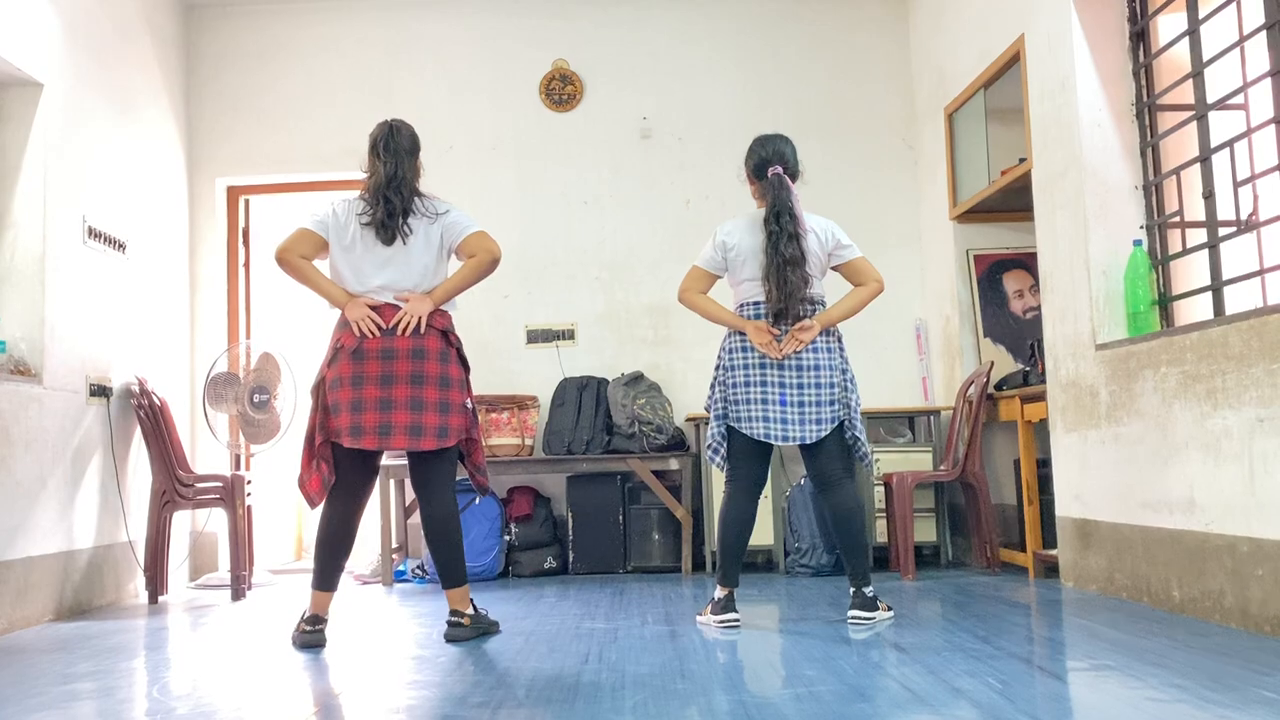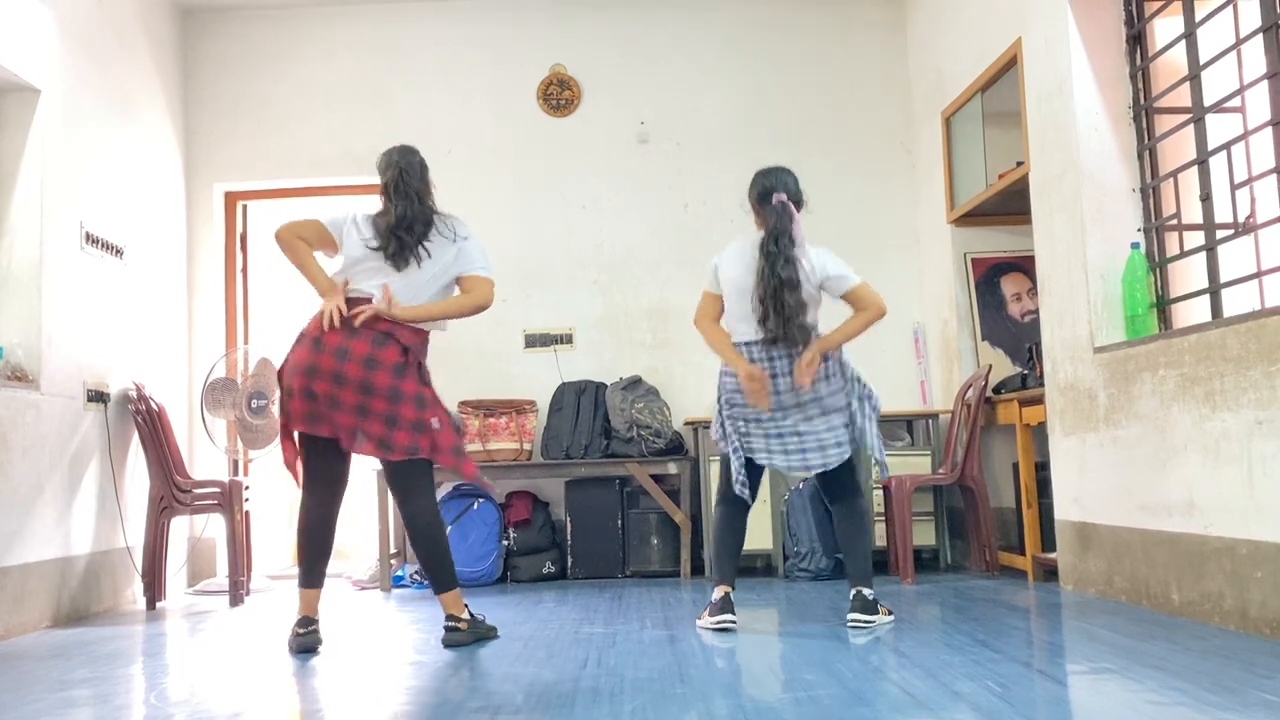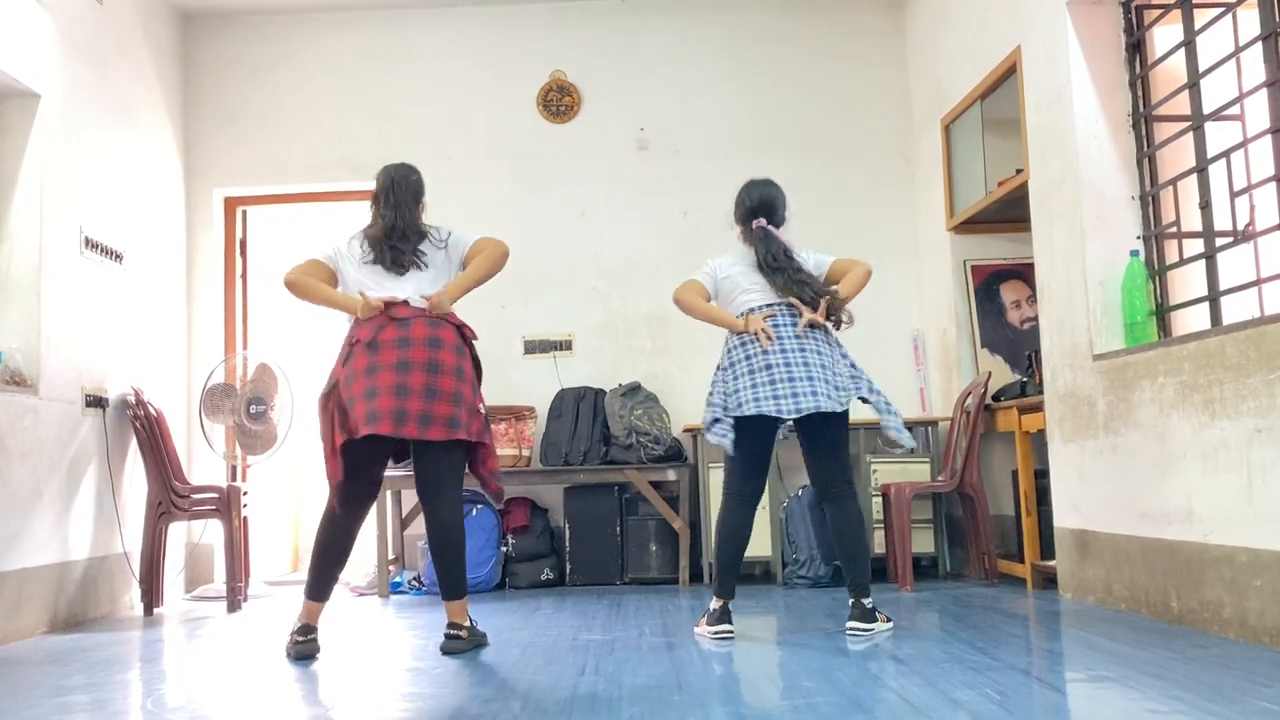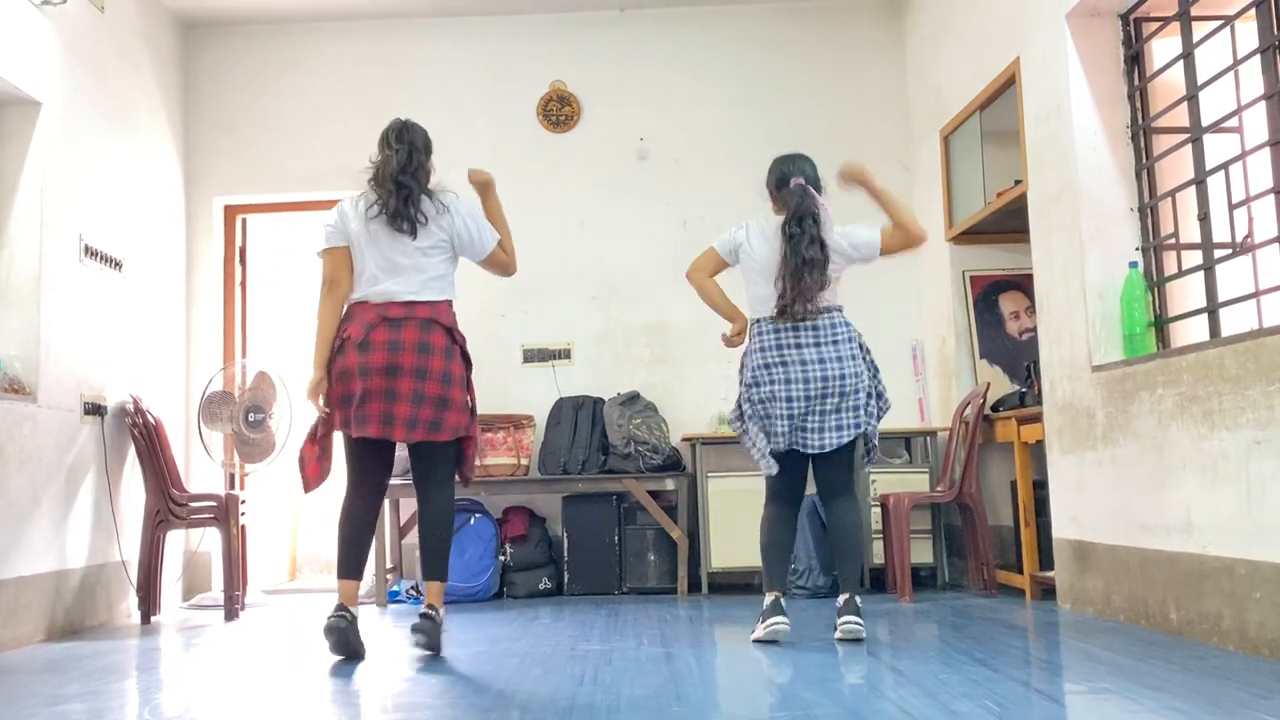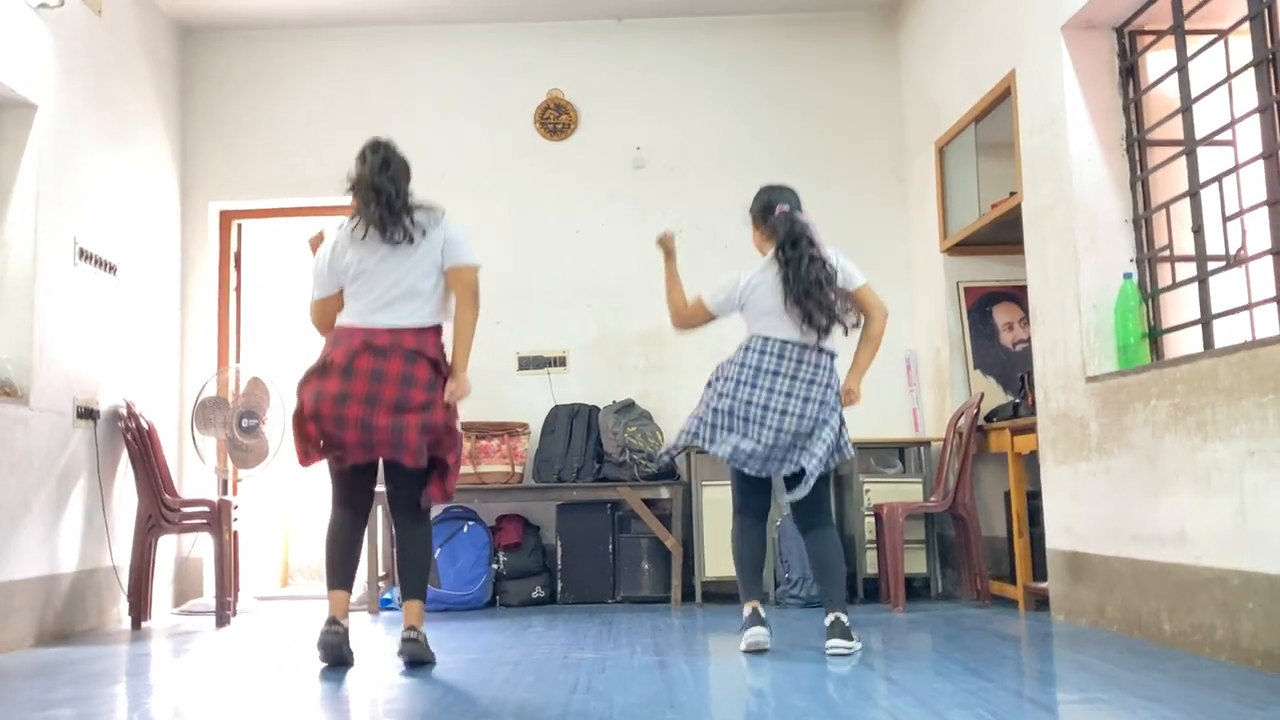
dt=0.7s
person 1, frame 1
left shoulder: (341, 215)
right shoulder: (440, 215)
left elbow: (287, 254)
right elbow: (488, 253)
left wrist: (343, 300)
right wrist: (433, 299)
left hip: (359, 355)
right hip: (425, 354)
left knee: (345, 490)
right knee: (436, 489)
left ankle: (315, 616)
right ankle: (461, 611)
person 1, frame 2
left shoulder: (358, 225)
right shoulder: (455, 236)
left elbow: (288, 233)
right elbow: (481, 296)
left wrist: (328, 290)
right wrist: (403, 312)
left hip: (326, 351)
right hip: (391, 362)
left knee: (321, 490)
right knee: (415, 496)
left ankle: (306, 620)
right ankle: (457, 616)
person 1, frame 3
left shoulder: (349, 250)
right shoulder: (443, 242)
left elbow: (295, 279)
right elbow: (496, 250)
left wrist: (355, 305)
right wrist: (447, 295)
left hip: (370, 355)
right hip: (436, 351)
left knee: (350, 498)
right knee: (441, 496)
left ankle: (305, 627)
right ankle: (458, 623)
person 1, frame 4
left shoulder: (348, 212)
right shoulder: (450, 208)
left elbow: (333, 290)
right elbow: (506, 264)
left wrist: (320, 366)
right wrist: (488, 193)
left hip: (364, 347)
right hip: (429, 347)
left knee: (365, 486)
right knee: (434, 485)
left ankle: (345, 608)
right ankle: (431, 609)
person 1, frame 5
left shoulder: (342, 238)
right shoulder: (439, 226)
left elbow: (324, 319)
right elbow: (465, 296)
left wrist: (320, 260)
right wrist: (459, 370)
left hip: (350, 367)
right hip: (414, 367)
left knee: (350, 502)
right knee: (411, 503)
left ankle: (337, 620)
right ankle: (412, 626)
person 2, frame 1
left shoulder: (731, 233)
right shoulder: (822, 230)
left elbow: (689, 293)
right elbow: (872, 283)
left wrist: (746, 326)
right wrist: (818, 324)
left hip: (750, 362)
right hip: (815, 360)
left knee: (743, 484)
right knee: (836, 479)
left ankle: (724, 596)
right ankle: (863, 593)
person 2, frame 2
left shoulder: (730, 257)
right shoulder: (815, 260)
left elbow: (706, 321)
right elbow: (875, 307)
left wrist: (739, 365)
right wrist: (820, 348)
left hip: (748, 392)
right hip: (811, 388)
left knee: (732, 497)
right knee: (846, 493)
left ankle: (721, 598)
right ankle: (863, 596)
person 2, frame 3
left shoulder: (720, 266)
right shoulder: (800, 259)
left elbow: (684, 297)
right elbow: (860, 269)
left wrist: (737, 324)
right wrist: (827, 307)
left hip: (750, 361)
right hip: (814, 358)
left knee: (741, 494)
right knee: (837, 490)
left ankle: (720, 608)
right ankle: (861, 606)
person 2, frame 4
left shoulder: (749, 234)
right shoulder: (839, 236)
left elbow: (696, 273)
right elbow: (914, 236)
left wrist: (737, 318)
right wrist: (870, 185)
left hip: (771, 364)
right hip: (833, 359)
left knee: (782, 495)
right knee: (839, 491)
left ankle: (773, 601)
right ankle: (849, 599)
person 2, frame 5
left shoulder: (748, 281)
right shoulder: (831, 264)
left elbow: (681, 318)
right elbow: (875, 315)
left wrist: (669, 260)
right wrist: (853, 382)
left hip: (751, 391)
right hip: (814, 397)
left knee: (750, 511)
right knee: (814, 515)
left ankle: (754, 612)
right ankle: (837, 619)
